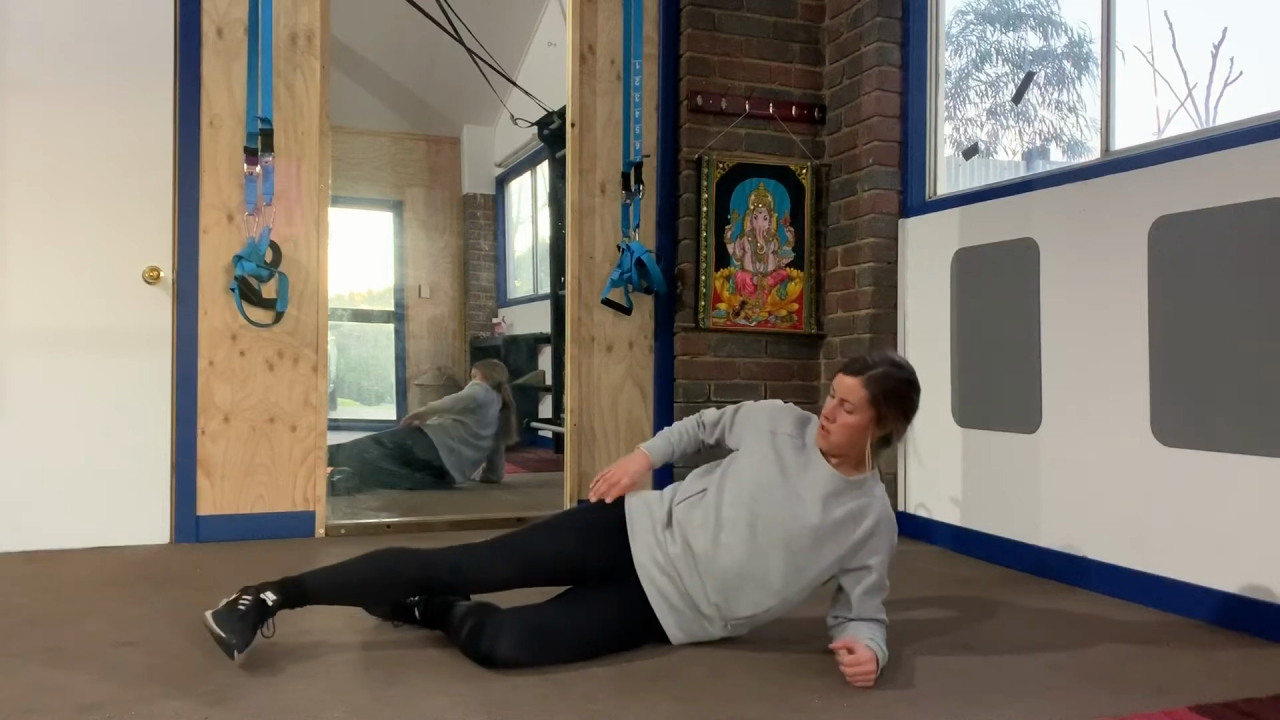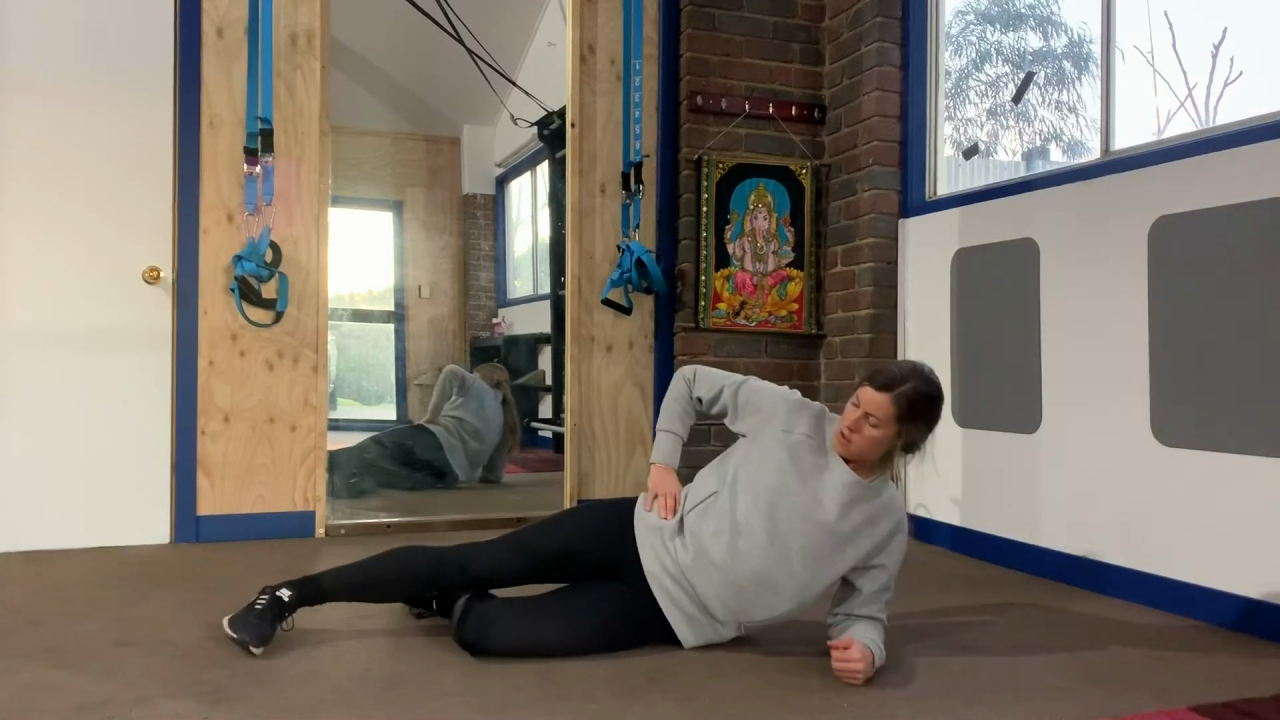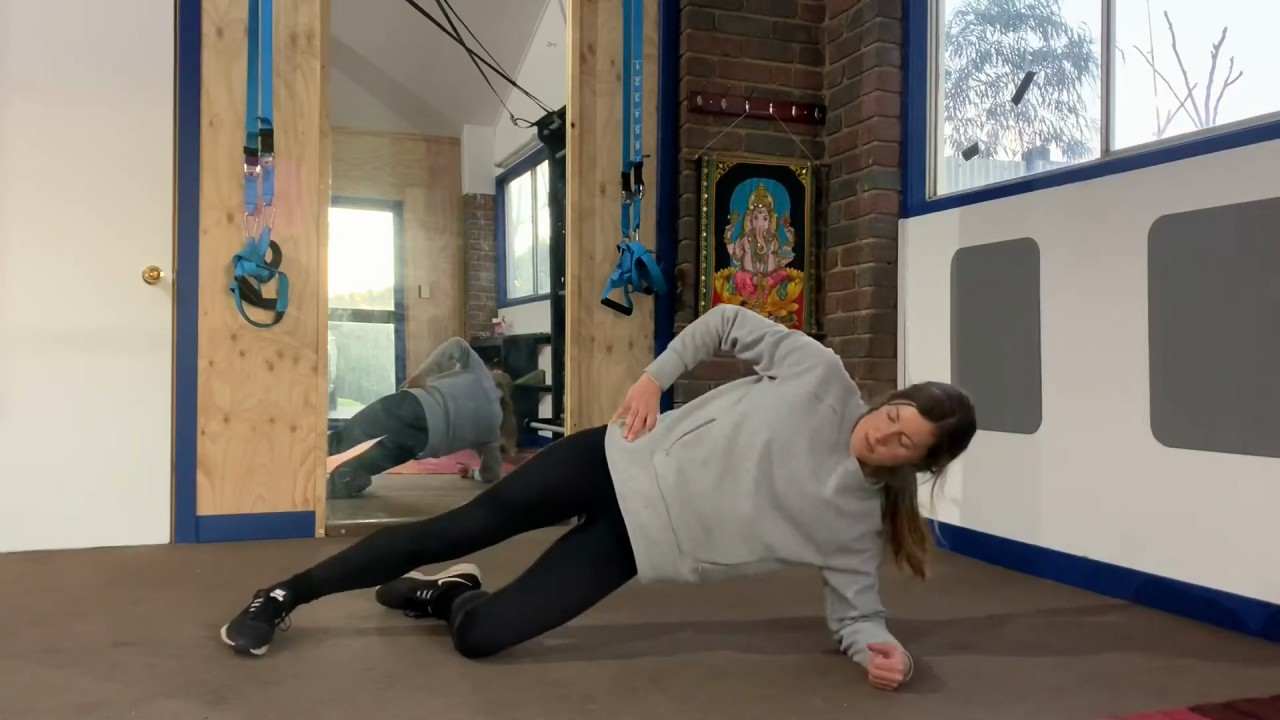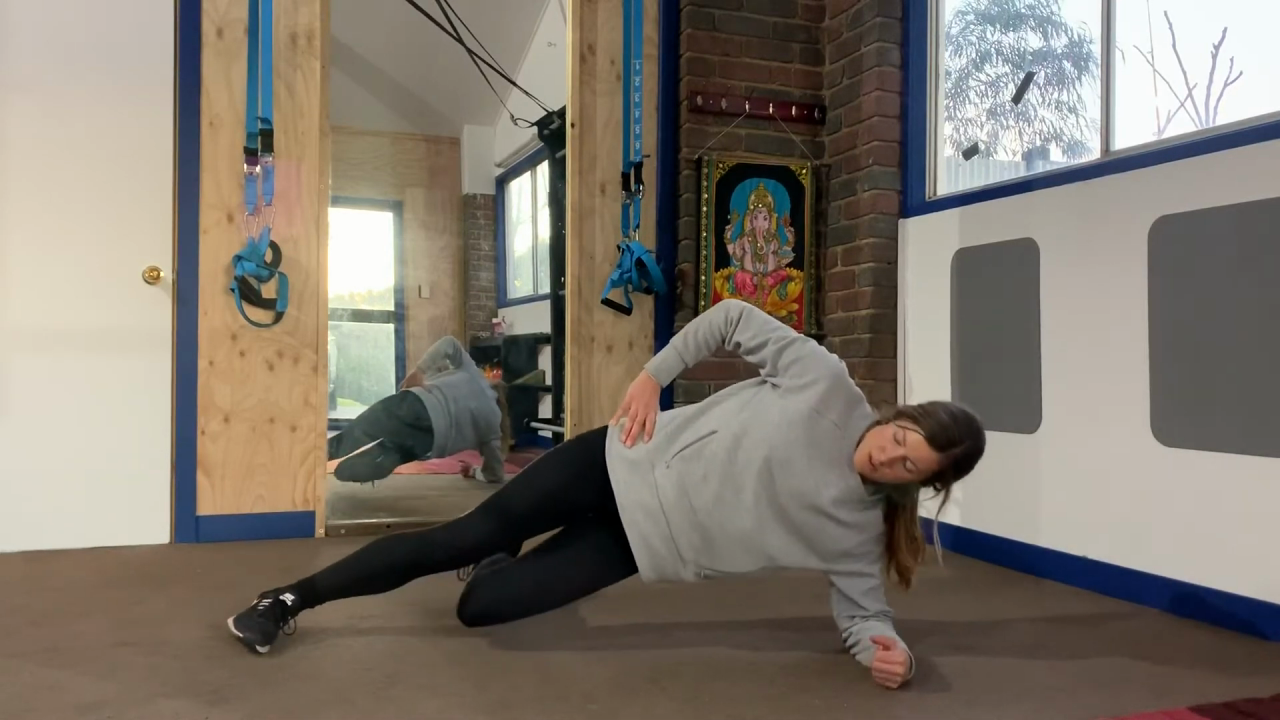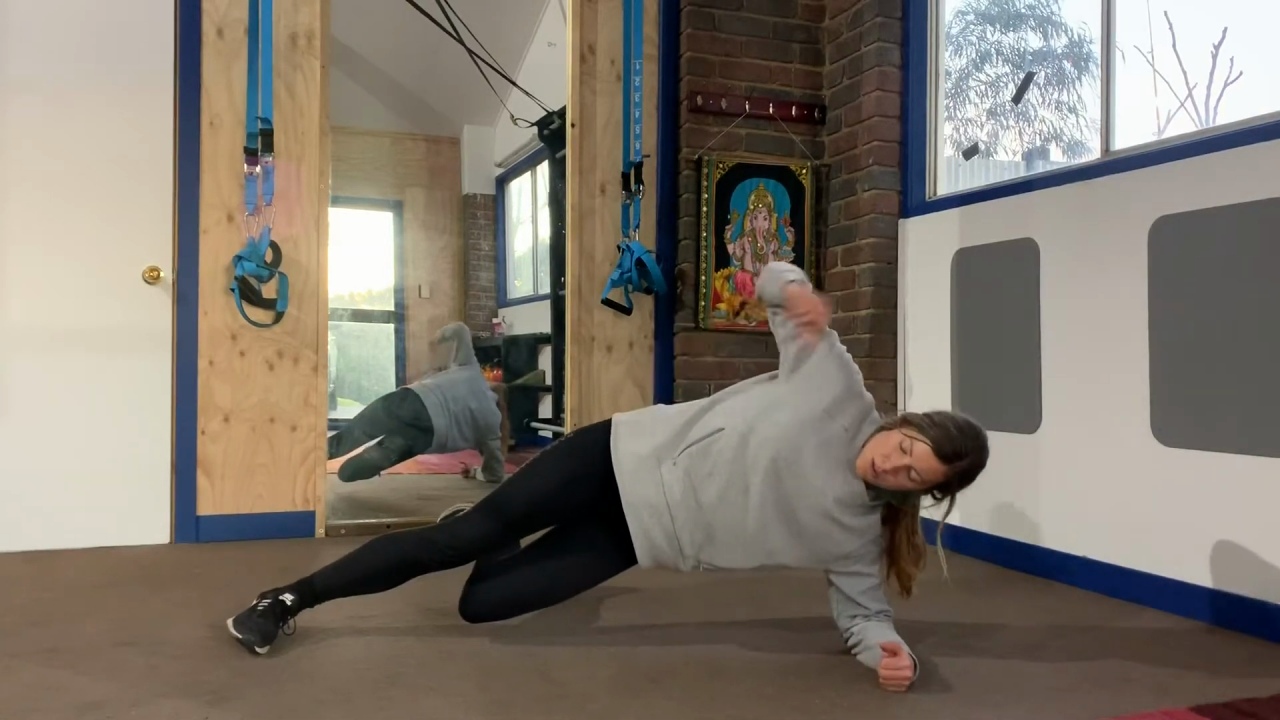
dt=1s
person 1, frame 1
left shoulder: (870, 520)
right shoulder: (780, 423)
left elbow: (860, 612)
right elbow: (707, 423)
left wrist: (866, 649)
right wrist: (644, 454)
left hip: (665, 613)
right hip: (636, 534)
left knee: (504, 643)
right knee: (459, 566)
left ankle: (438, 613)
right ankle: (273, 598)
person 1, frame 2
left shoulder: (884, 523)
right shoulder: (794, 416)
left elbow: (860, 611)
right elbow: (691, 382)
left wrist: (864, 648)
right wrist: (663, 463)
left hip: (671, 612)
right hip: (645, 535)
left knee: (488, 630)
right knee: (472, 561)
left ankle: (450, 603)
right ankle: (291, 593)
person 1, frame 3
left shoulder: (855, 519)
right shoulder: (821, 375)
left elbow: (855, 608)
right elbow: (728, 322)
left wrist: (884, 651)
right wrist: (653, 378)
left hip: (639, 539)
right hip: (622, 464)
left knee: (482, 635)
right knee: (460, 528)
left ankle: (449, 596)
right ankle: (283, 595)
person 1, frame 4
left shoulder: (858, 528)
right shoulder: (827, 384)
left elbow: (861, 608)
right elbow: (732, 318)
left wrist: (890, 649)
right wrist: (651, 375)
left hip: (644, 541)
right hip: (626, 465)
left knee: (480, 607)
right knee: (469, 534)
left ankle: (497, 556)
right ankle: (291, 597)
person 1, frame 5
left shoulder: (859, 528)
right shoulder: (838, 390)
left elbow: (861, 606)
right elbow: (775, 274)
left wrist: (889, 649)
right wrist: (796, 291)
left hip: (640, 533)
right hip: (627, 457)
left knee: (481, 604)
right knee: (472, 536)
left ankle: (491, 548)
right ankle: (290, 598)
person 2, frame 1
left shoulder: (482, 390)
right shoulder: (502, 422)
left elbow: (471, 397)
right elbow: (495, 474)
left wrist: (425, 411)
right wrist: (474, 471)
left hip: (429, 441)
right hip: (445, 474)
left knee: (360, 451)
right ankle: (350, 478)
person 2, frame 2
left shoulder: (478, 388)
right shoulder: (503, 422)
left elbow: (453, 372)
right elbow: (493, 475)
left wrist: (432, 415)
right wrist: (471, 470)
left hip: (430, 439)
right hip: (447, 471)
left knee: (367, 453)
person 2, frame 3
left shoulder: (479, 373)
right shoulder: (493, 418)
left elbow: (457, 345)
right elbow: (492, 475)
left wrist: (422, 374)
right wrist: (474, 473)
left hip: (412, 404)
right hip: (422, 434)
left knee: (345, 437)
right ankle: (346, 478)
person 2, frame 4
left shoulder: (471, 373)
right shoulder: (491, 419)
left elbow: (449, 343)
right elbow: (495, 475)
left wrist: (418, 371)
right wrist: (474, 472)
right hip: (424, 434)
left knee: (339, 444)
person 2, frame 5
left shoulder: (471, 371)
right shoulder: (490, 419)
left elbow: (459, 329)
right elbow: (495, 474)
left wrist: (436, 342)
right wrist: (476, 472)
right hip: (422, 429)
left knee: (339, 443)
right knee: (349, 470)
